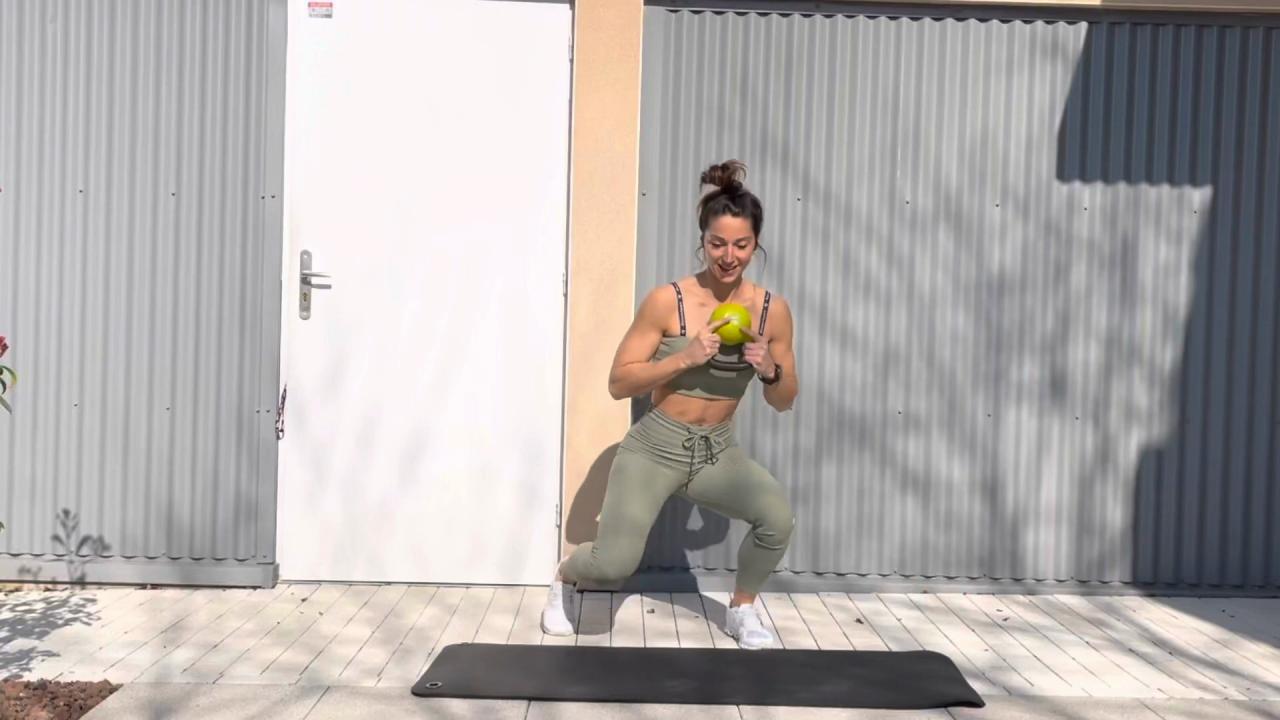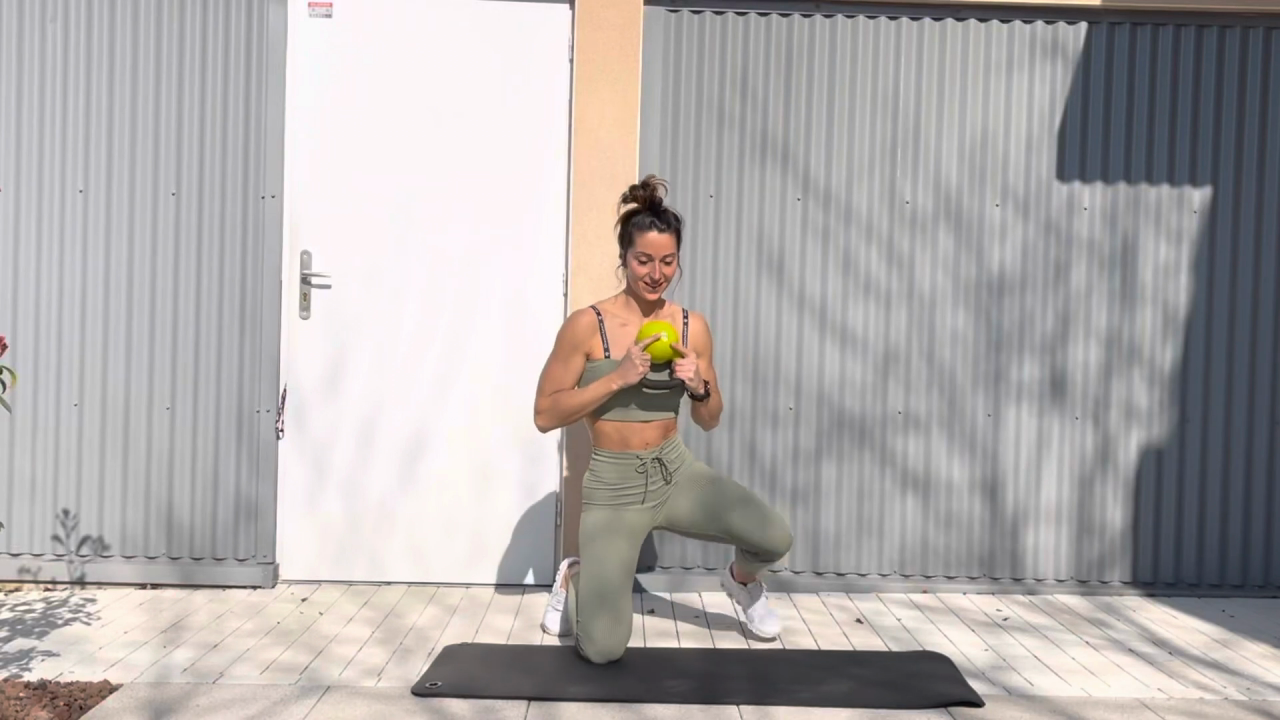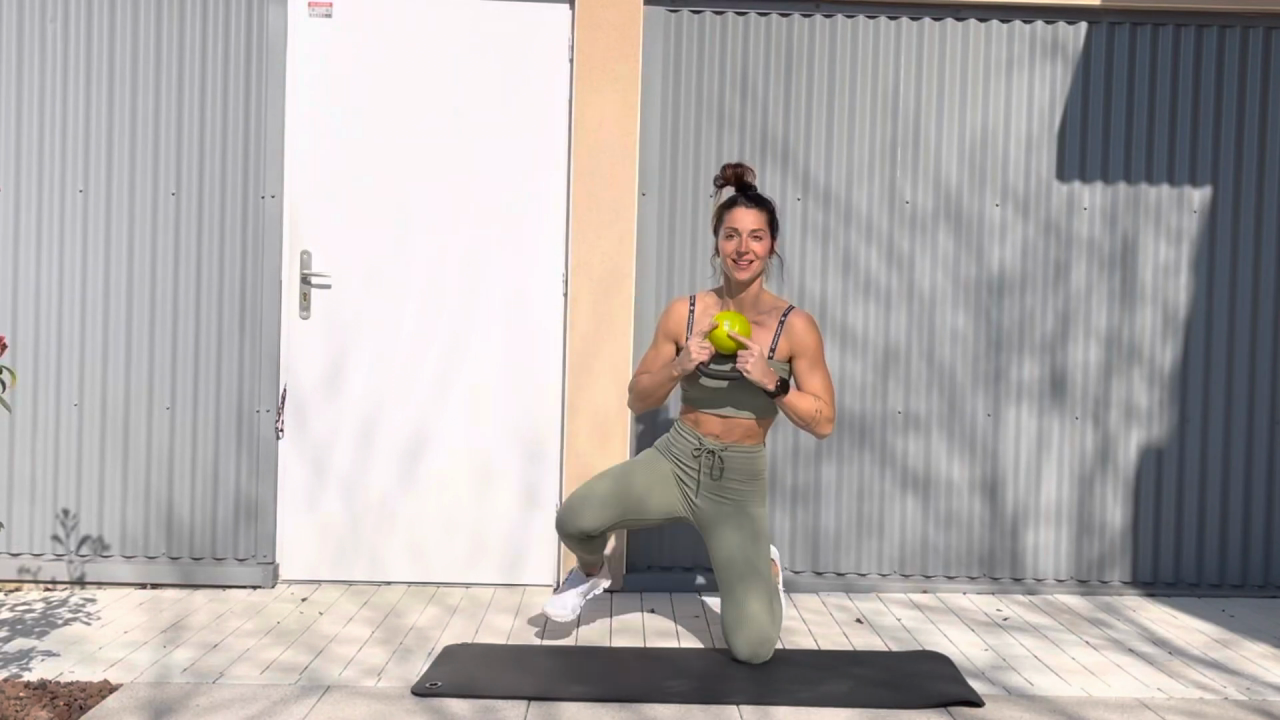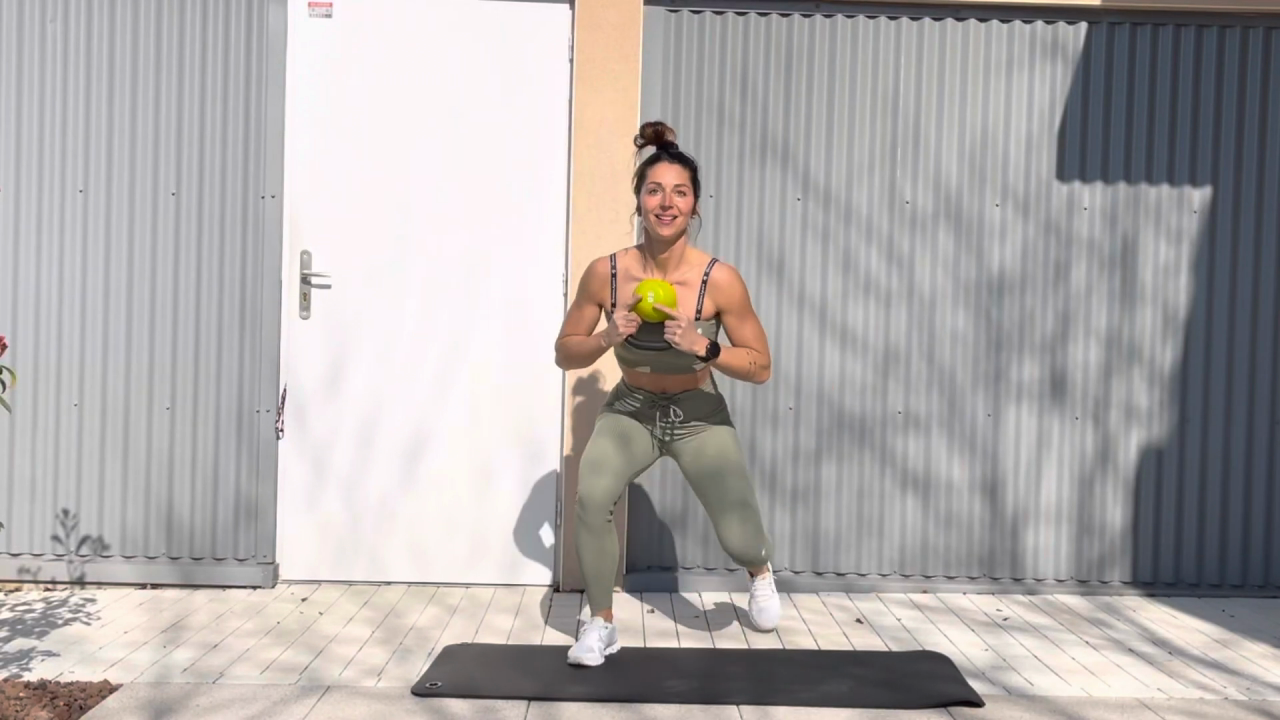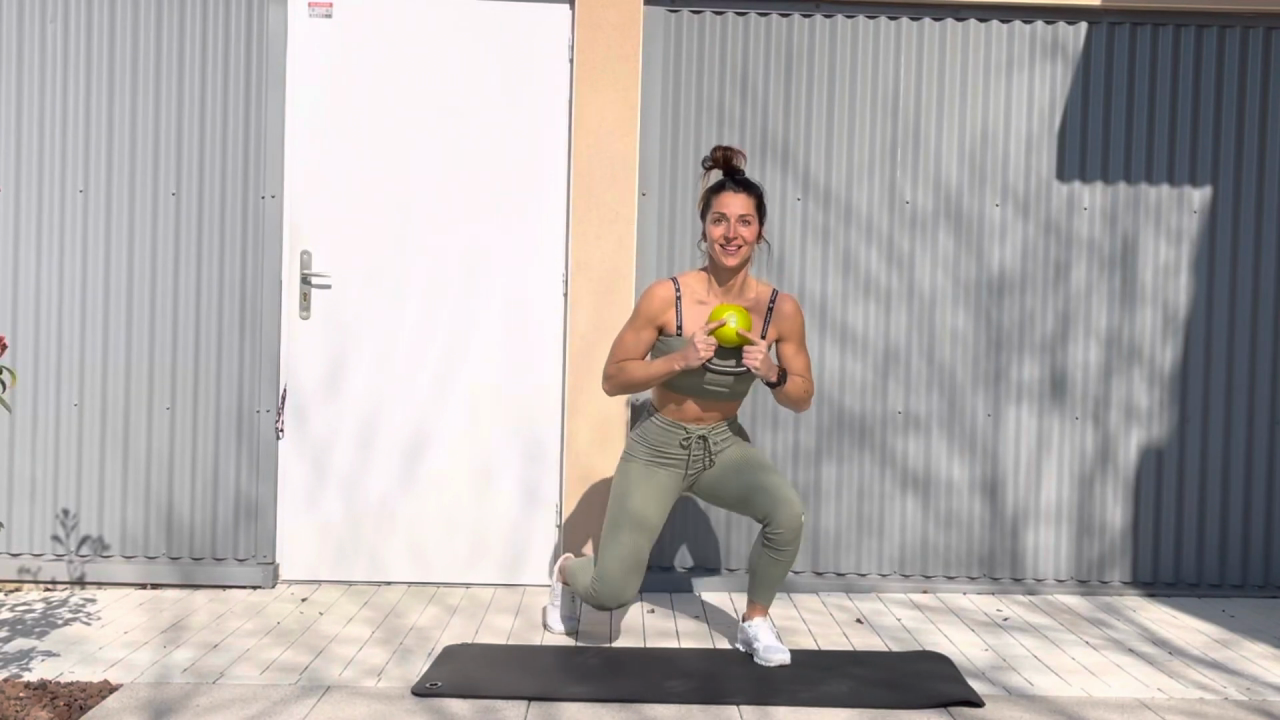
dt=0.7s
person 1, frame 1
left shoulder: (773, 310)
right shoulder: (668, 301)
left elbow: (786, 400)
right elbow: (619, 383)
left wrist: (769, 369)
right wrist: (687, 356)
left hip: (719, 452)
right hip: (654, 447)
left knee: (778, 515)
right knee: (612, 565)
left ankle: (742, 608)
right ankle: (568, 573)
person 1, frame 2
left shoulder: (693, 327)
right shoulder: (586, 325)
left elbow: (709, 420)
right elbow: (545, 414)
left wrist: (699, 387)
right wrist: (617, 378)
left hip: (678, 474)
right hip: (613, 489)
left knee: (775, 536)
right knee: (602, 649)
left ankle: (742, 581)
right ankle: (574, 579)
person 1, frame 3
left shoulder: (795, 326)
right shoulder: (682, 313)
left elbow: (823, 422)
right elbow: (638, 400)
left wrist: (772, 381)
right wrist: (678, 367)
left hip: (739, 481)
right hip: (674, 460)
left knee: (753, 648)
right knee: (576, 517)
left ankle: (765, 570)
right ankle: (590, 570)
person 1, frame 4
left shoulder: (720, 279)
right shoulder: (604, 273)
left elbow: (760, 367)
right elbow: (565, 354)
left wrist: (703, 347)
right wrist: (607, 337)
left hip: (699, 414)
right hip: (631, 410)
left knee: (742, 541)
right knee: (592, 496)
left ankle: (759, 567)
right ankle: (600, 623)
person 1, frame 5
left shoulder: (781, 308)
right shoulder: (664, 297)
left elbow: (802, 398)
right elbow: (613, 378)
left wrist: (773, 373)
right wrist: (680, 359)
left hip: (725, 447)
right hip: (659, 447)
left knee: (787, 514)
right knee: (614, 590)
left ankle: (754, 621)
right ankle: (570, 573)
